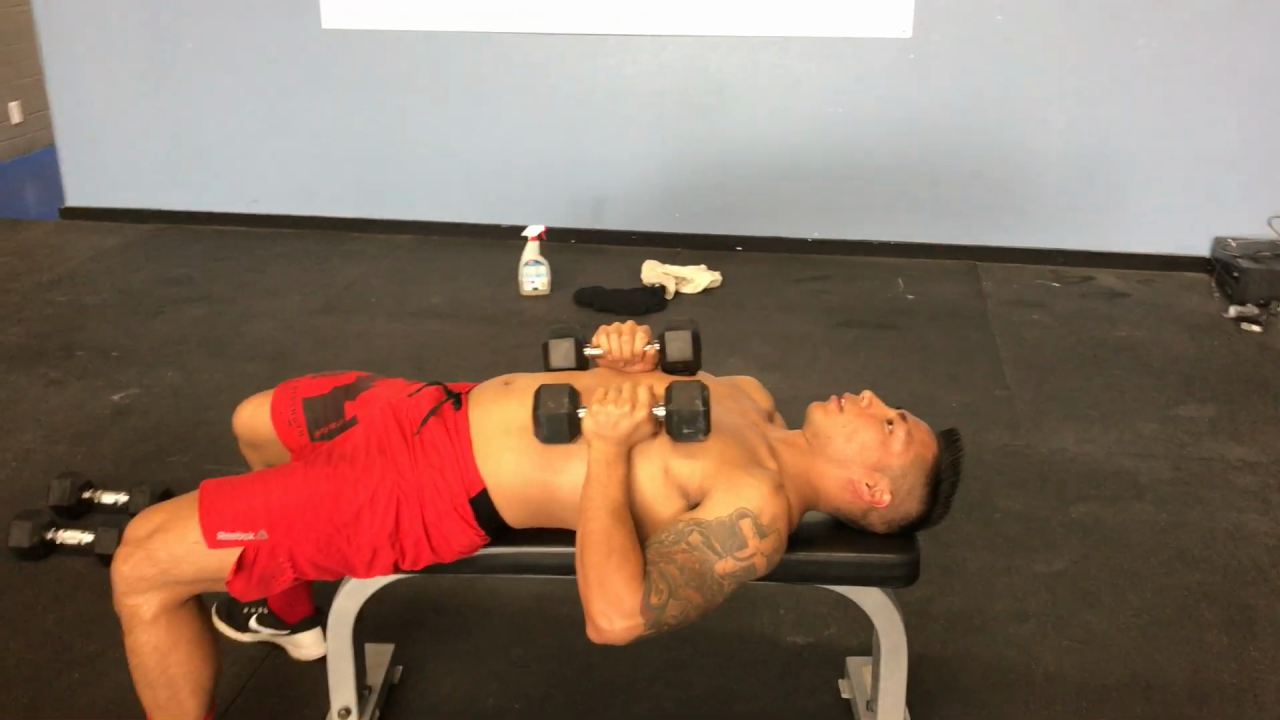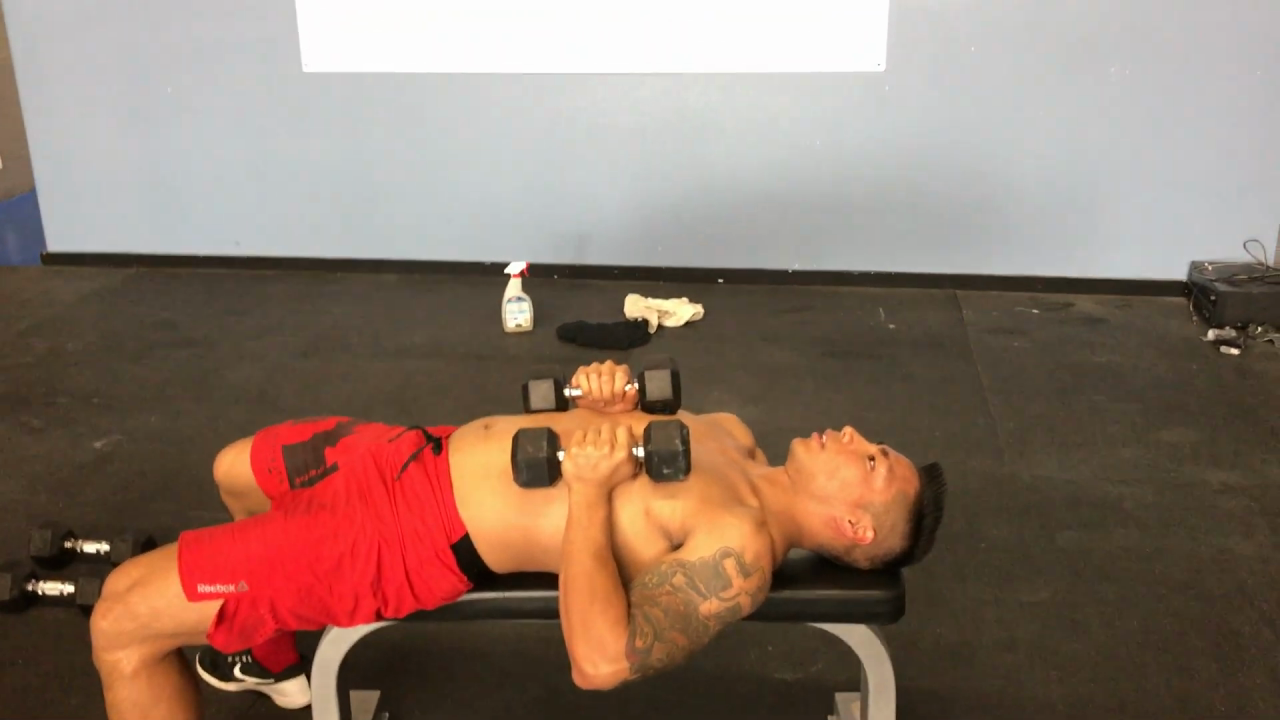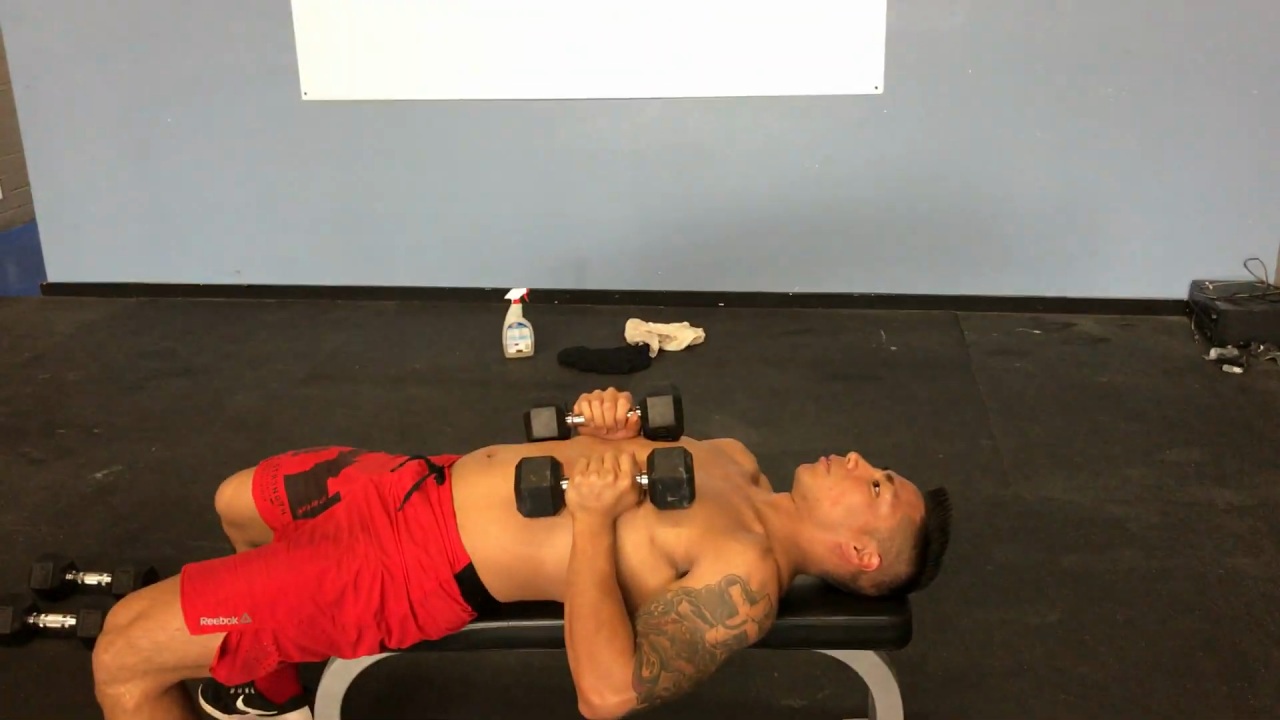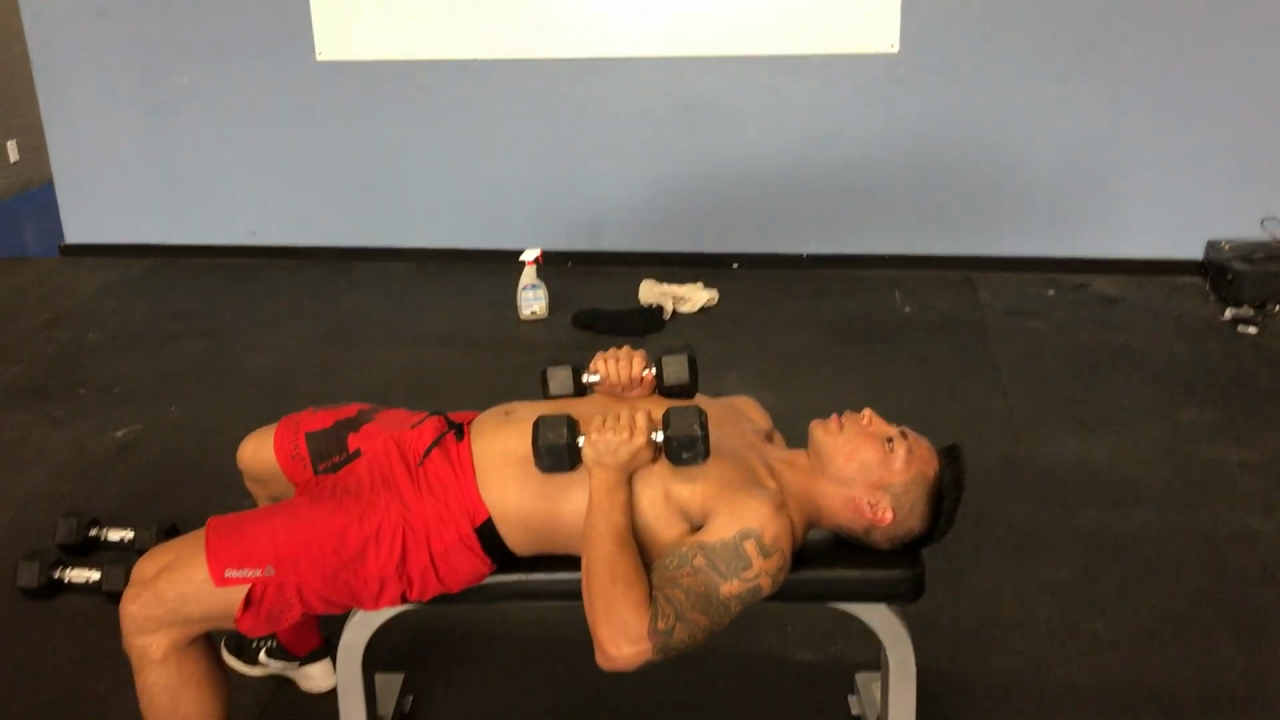
dt=0.5s
person 1, frame 1
left shoulder: (758, 513)
right shoulder: (752, 399)
left elbow: (614, 615)
left wrist: (609, 446)
right wrist: (626, 355)
left hip: (436, 490)
left knee: (143, 562)
right knee: (255, 422)
right ankle: (285, 610)
person 1, frame 2
left shoulder: (740, 551)
right shoulder: (733, 437)
left wrist: (589, 488)
right wrist: (605, 397)
left hip: (415, 536)
left knee: (123, 616)
right knee: (237, 471)
person 1, frame 3
left shoulder: (747, 579)
right shoulder: (736, 463)
left wrist: (594, 519)
right wrist: (606, 431)
left hip: (421, 565)
left knee: (125, 649)
right knee: (239, 502)
person 1, frame 4
left shoulder: (760, 534)
right shoulder: (750, 420)
left elbow: (623, 641)
left wrist: (609, 473)
right wrist: (621, 389)
left hip: (439, 520)
right hip: (454, 438)
left knee: (152, 601)
right knee: (261, 458)
right ankle: (297, 642)
